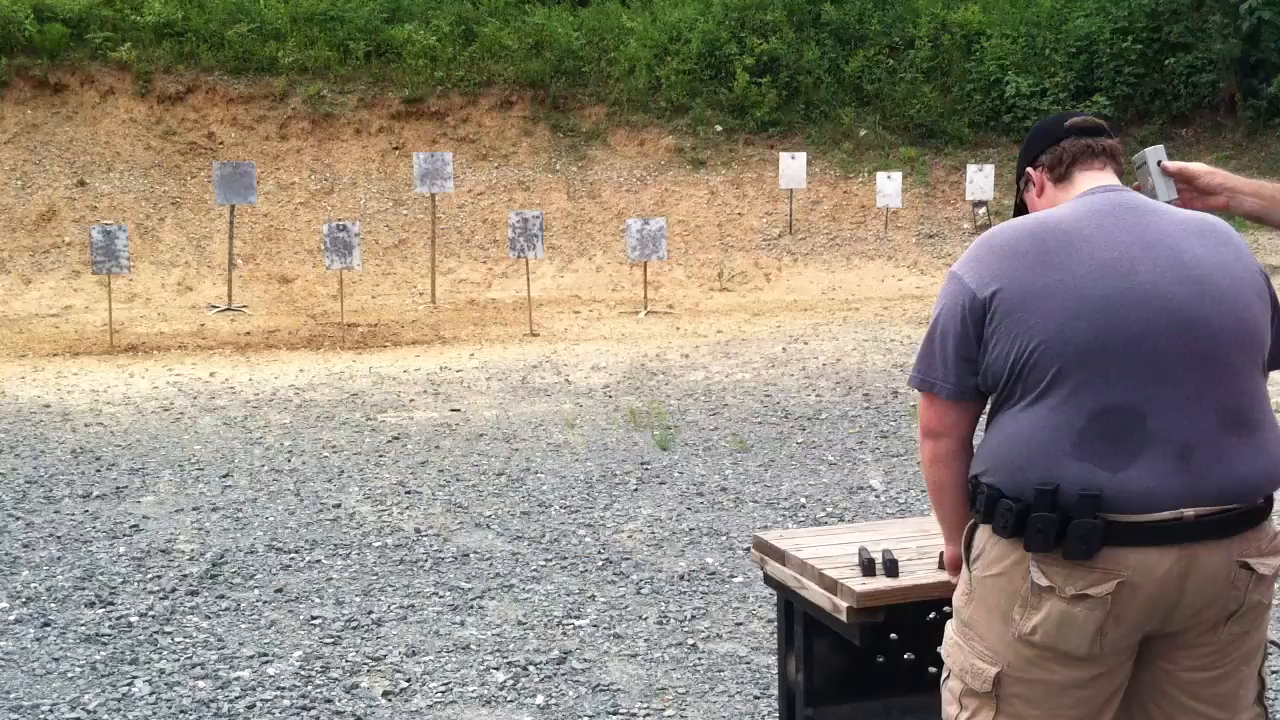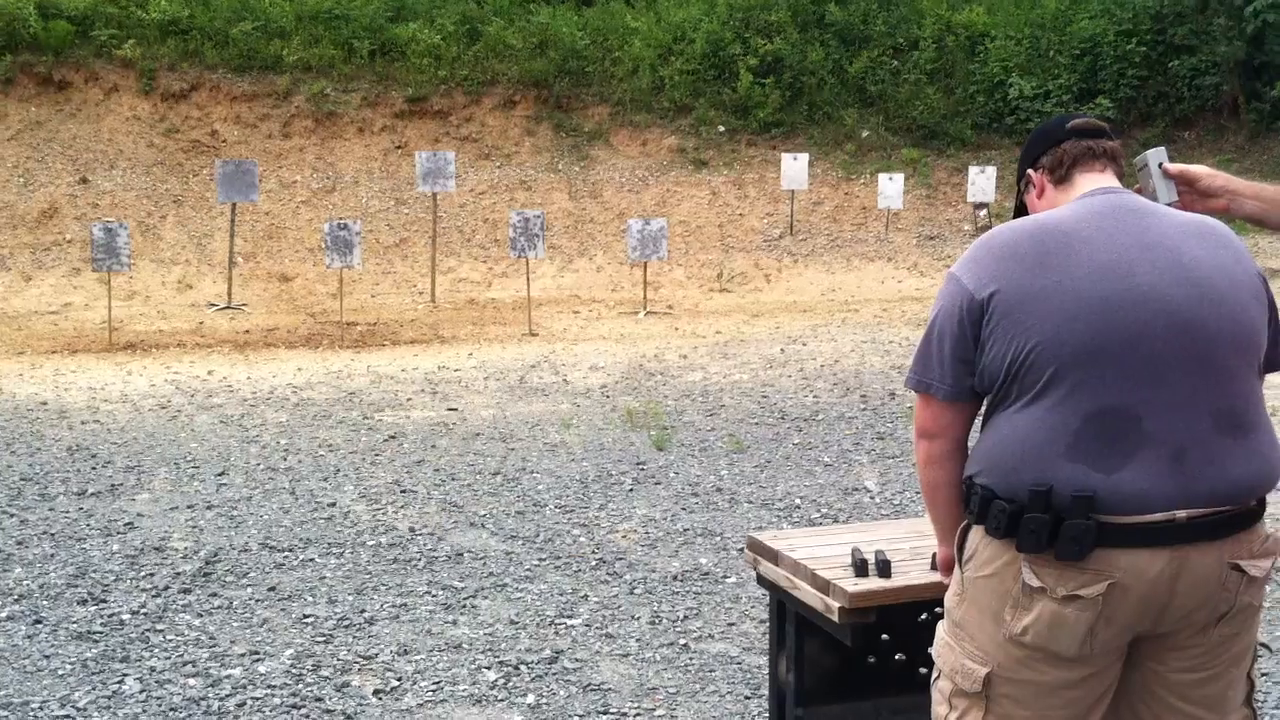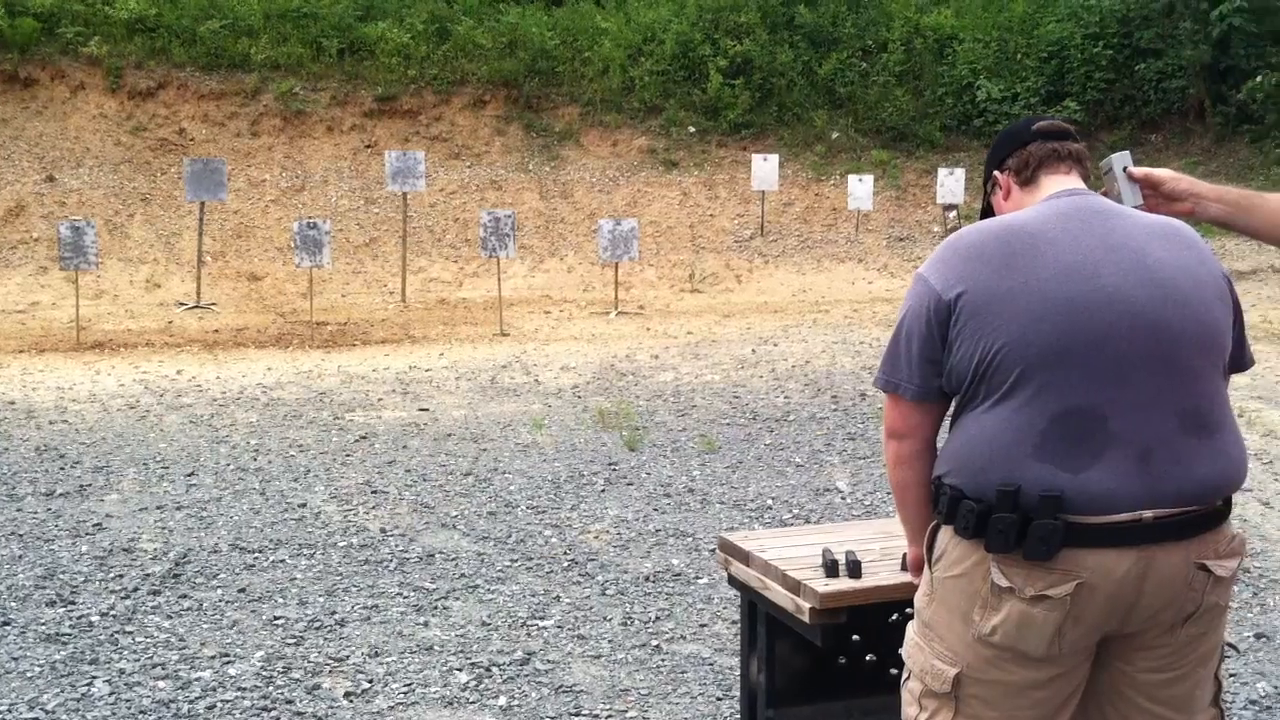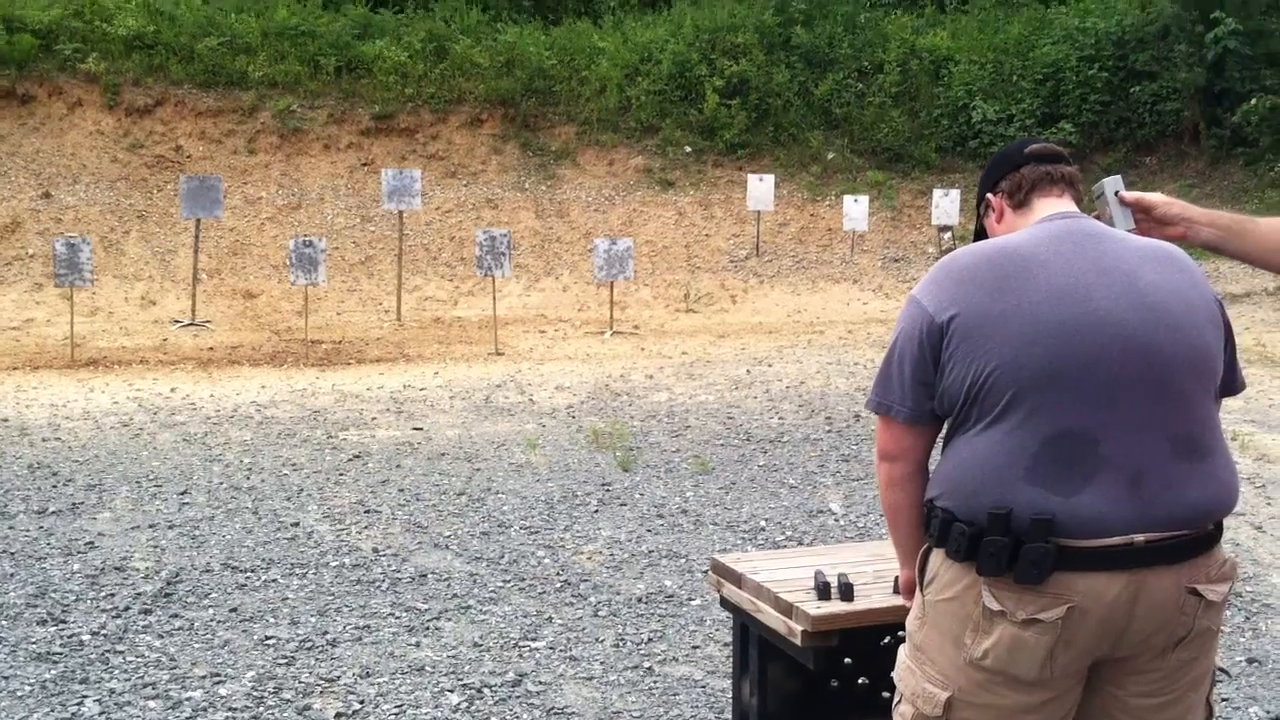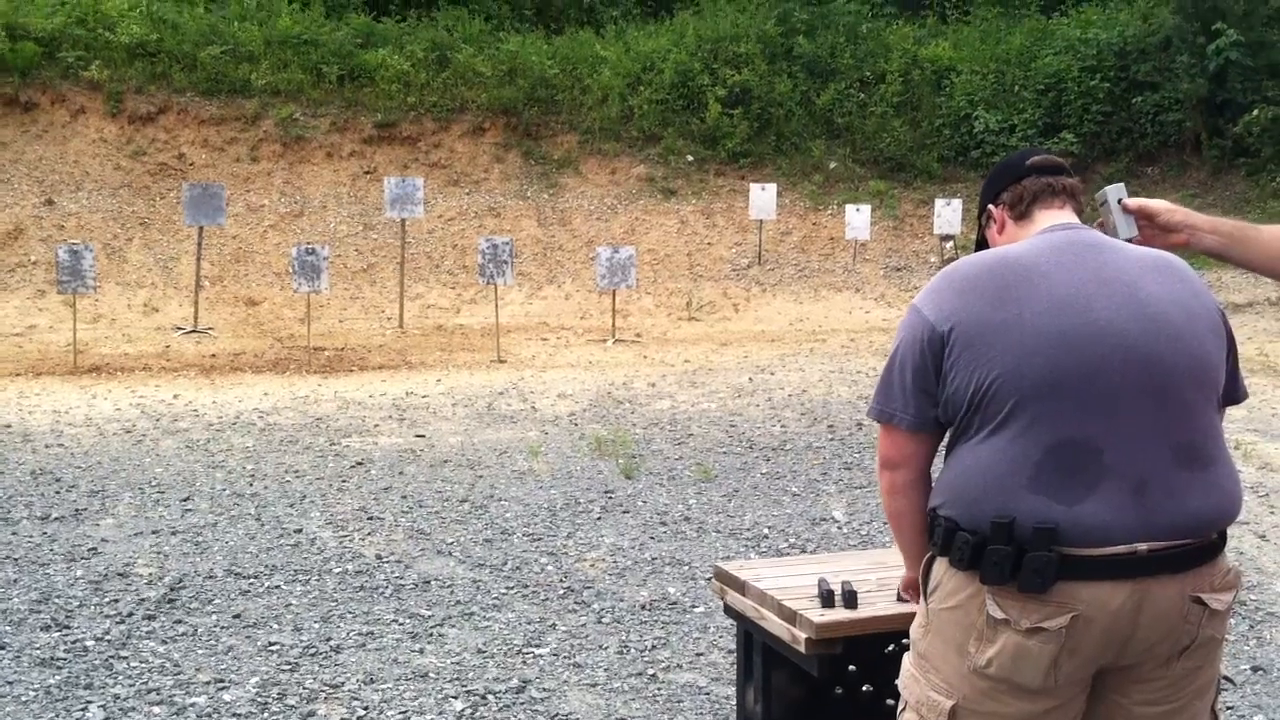
dt=0.2s
person 1, frame 1
left shoulder: (999, 257)
right shoulder: (1230, 247)
left elbow: (942, 433)
left wrist: (959, 541)
left hip: (1061, 565)
right hip: (1228, 556)
person 1, frame 2
left shoulder: (996, 259)
right shoulder: (1229, 250)
left elbow: (937, 433)
left wrist: (954, 541)
left hip: (1054, 566)
right hip: (1220, 557)
person 1, frame 3
left shoulder: (964, 259)
right shoulder: (1192, 252)
left elbow: (907, 434)
right elbow: (1205, 401)
left wrist: (923, 543)
left hip: (1021, 566)
right hip: (1186, 558)
person 1, frame 4
left shoulder: (957, 282)
right shoulder: (1185, 275)
left elbow: (899, 456)
right elbow: (1193, 426)
left wrist: (916, 565)
left hip: (1014, 590)
right hip: (1178, 580)
person 1, frame 5
left shoulder: (956, 293)
right shoulder: (1187, 286)
left elbow: (900, 462)
right elbow: (1197, 432)
left wrist: (921, 567)
left hip: (1019, 596)
right hip: (1183, 588)
